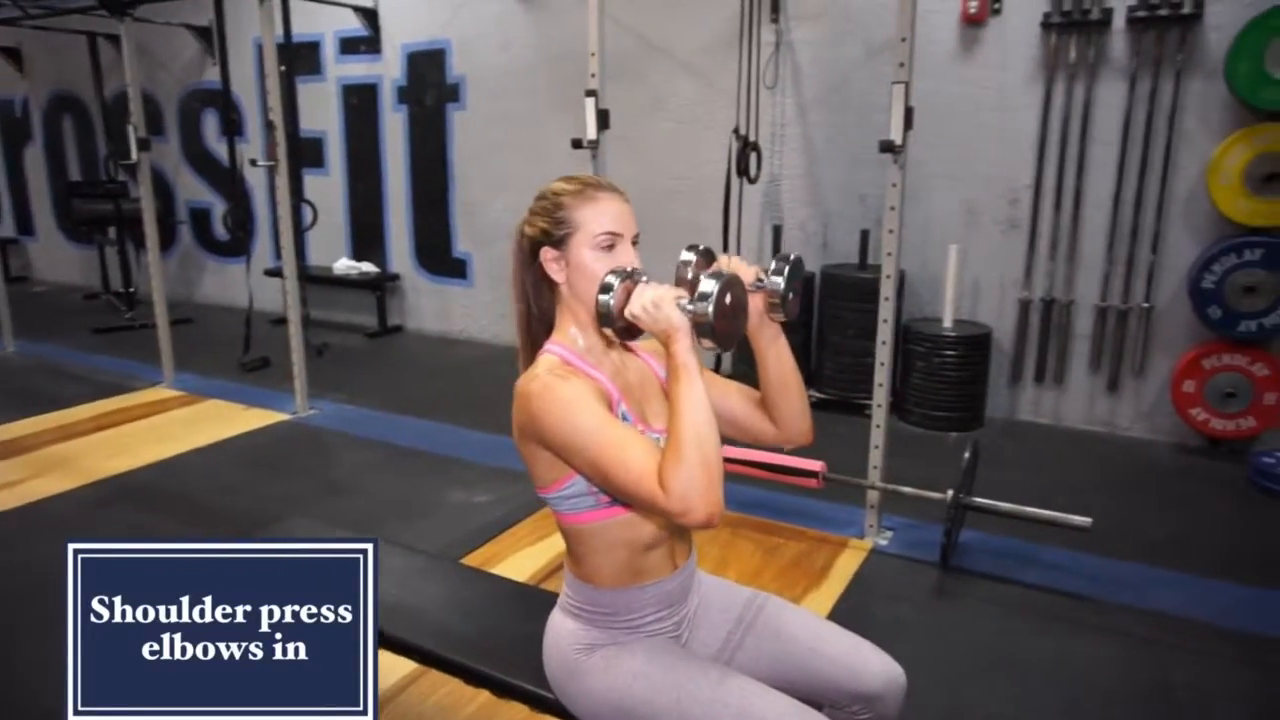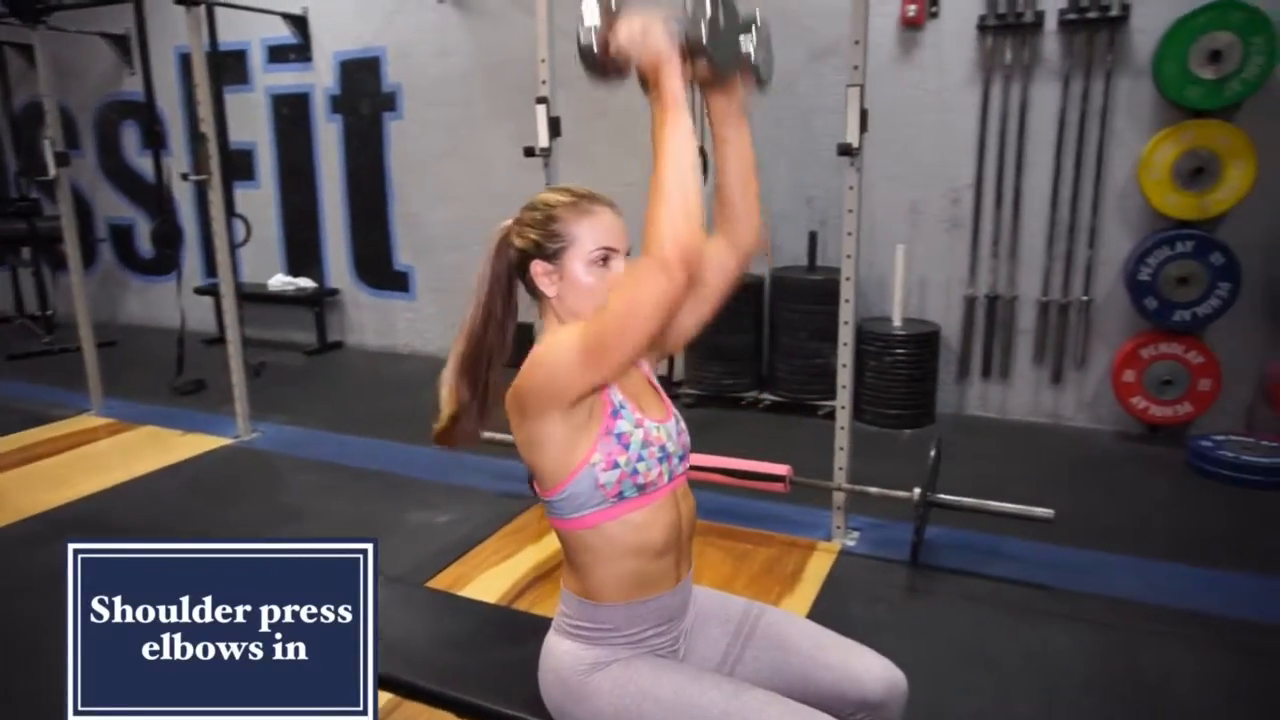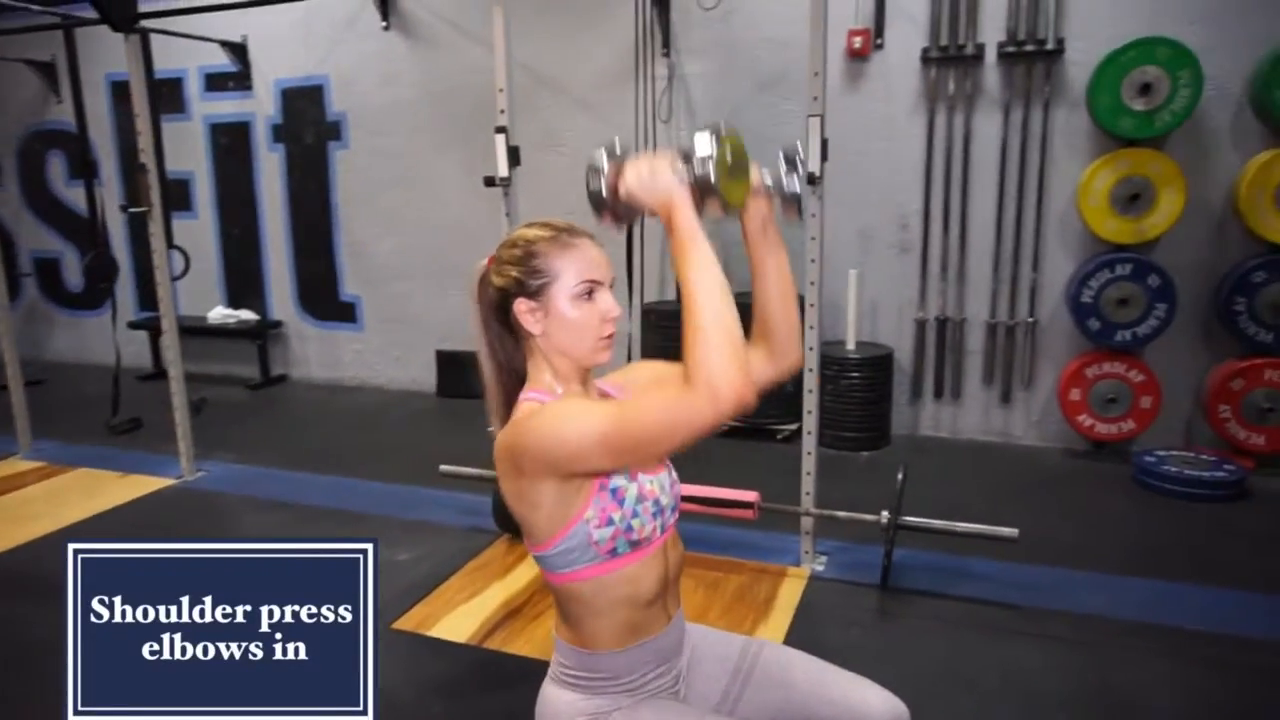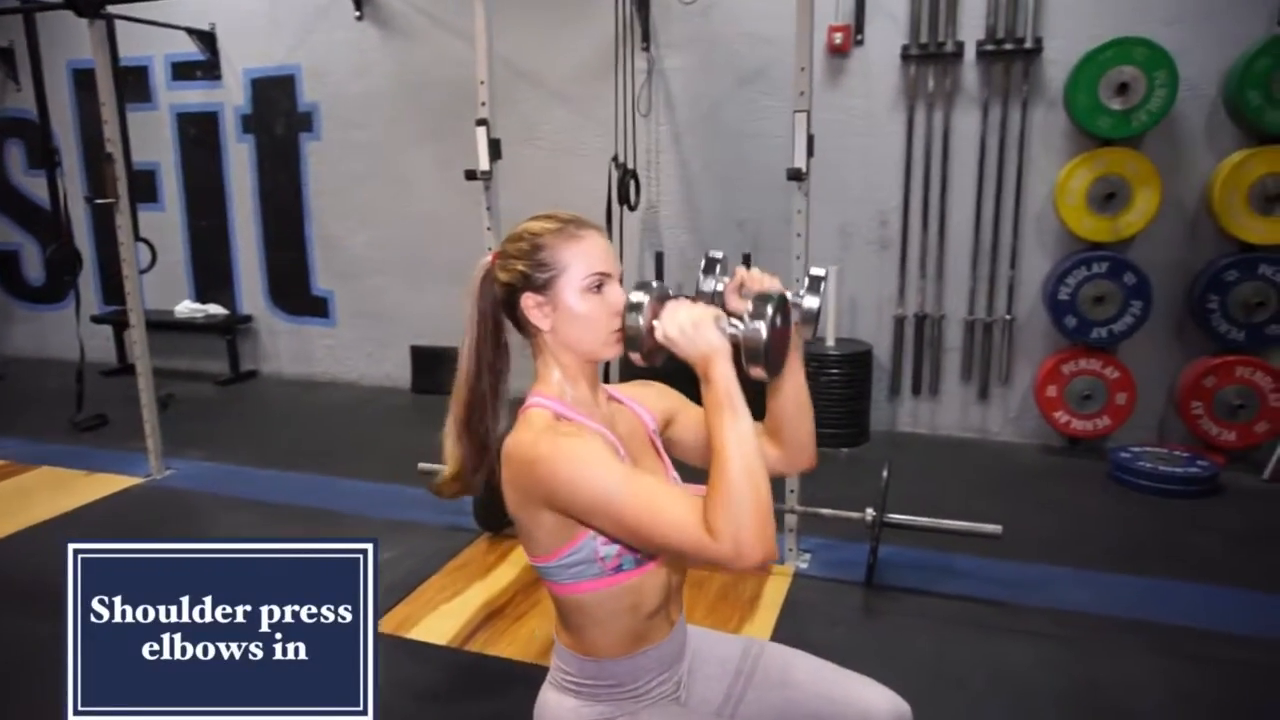
dt=0.5s
person 1, frame 1
left shoulder: (648, 358)
right shoulder: (549, 390)
left elbow: (791, 430)
right elbow: (695, 503)
left wrist: (758, 321)
right wrist: (680, 344)
left hip: (692, 603)
right hip: (610, 642)
person 1, frame 2
left shoulder: (629, 360)
right shoulder: (546, 386)
left elbow: (735, 243)
right elbow: (674, 258)
left wrist: (725, 103)
right wrist: (665, 76)
left hip: (686, 620)
right hip: (607, 662)
person 1, frame 3
left shoulder: (624, 390)
right shoulder: (536, 436)
left elbow: (777, 358)
right elbow: (721, 392)
left wrist: (758, 222)
right wrist: (677, 213)
left hip: (682, 657)
person 1, frame 4
left shoulder: (642, 404)
right shoulder: (545, 448)
left elbow: (792, 454)
right elbow: (746, 545)
right wrist: (714, 364)
left hip: (682, 658)
